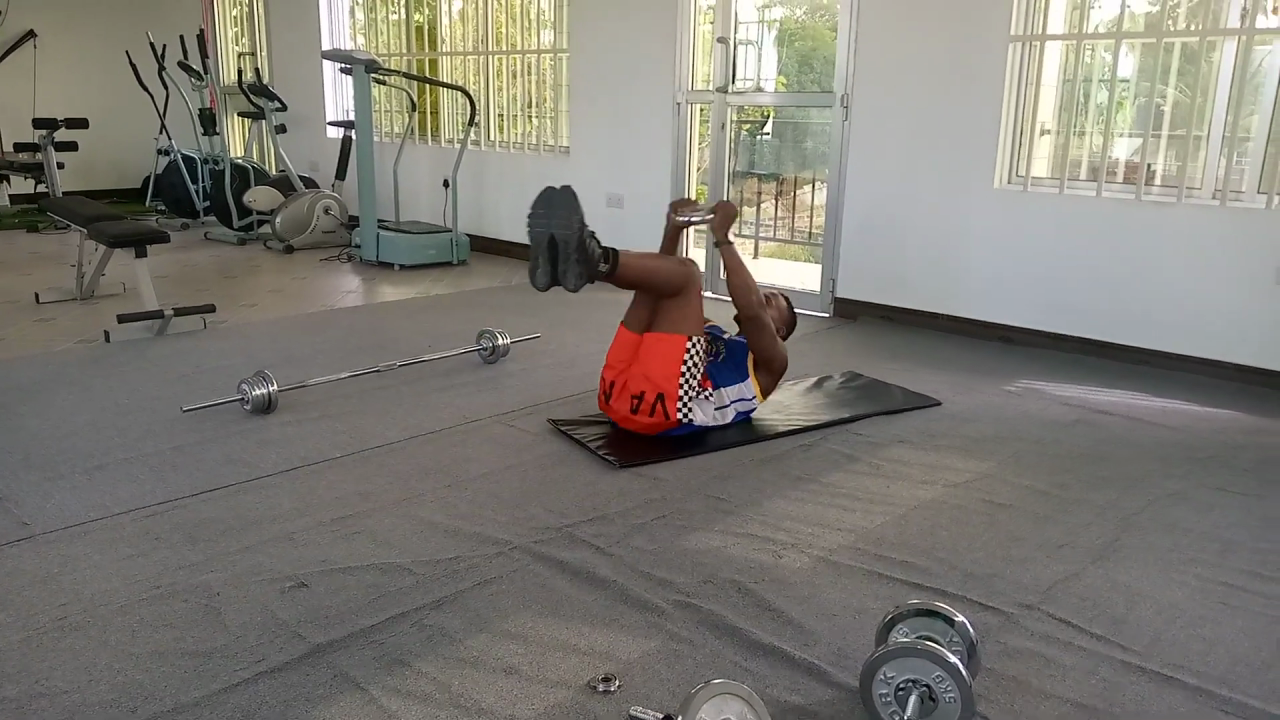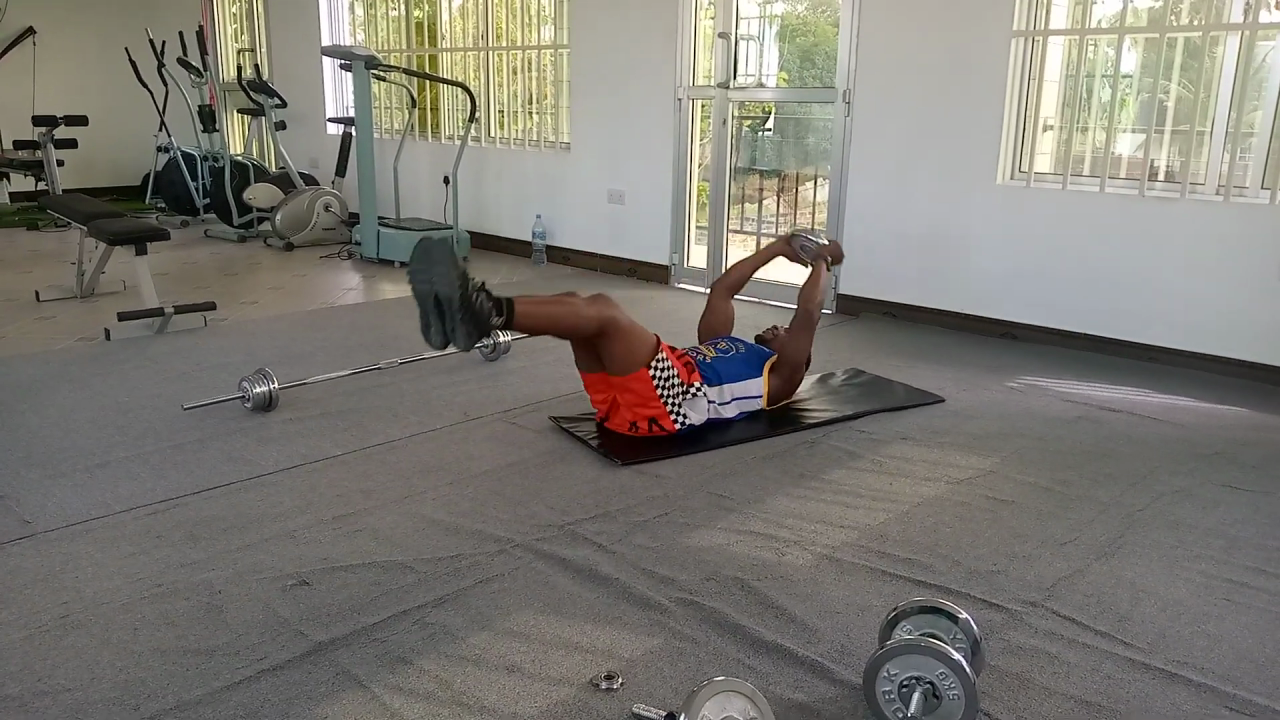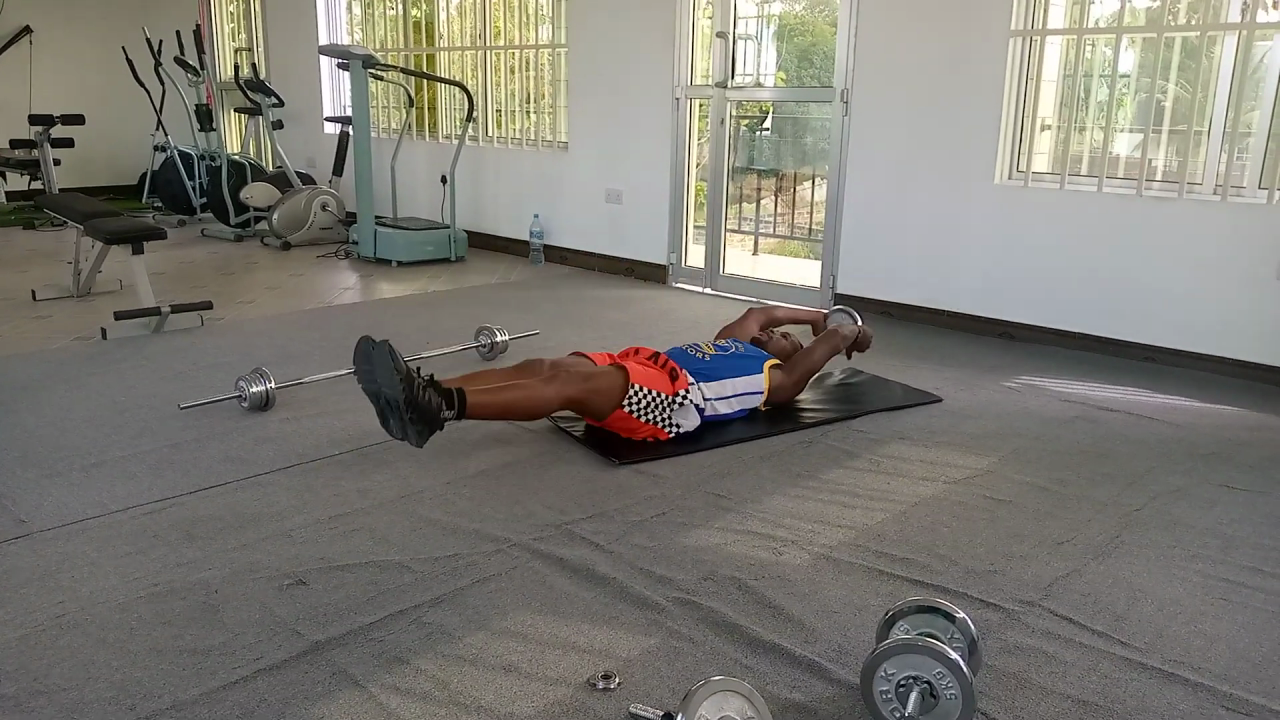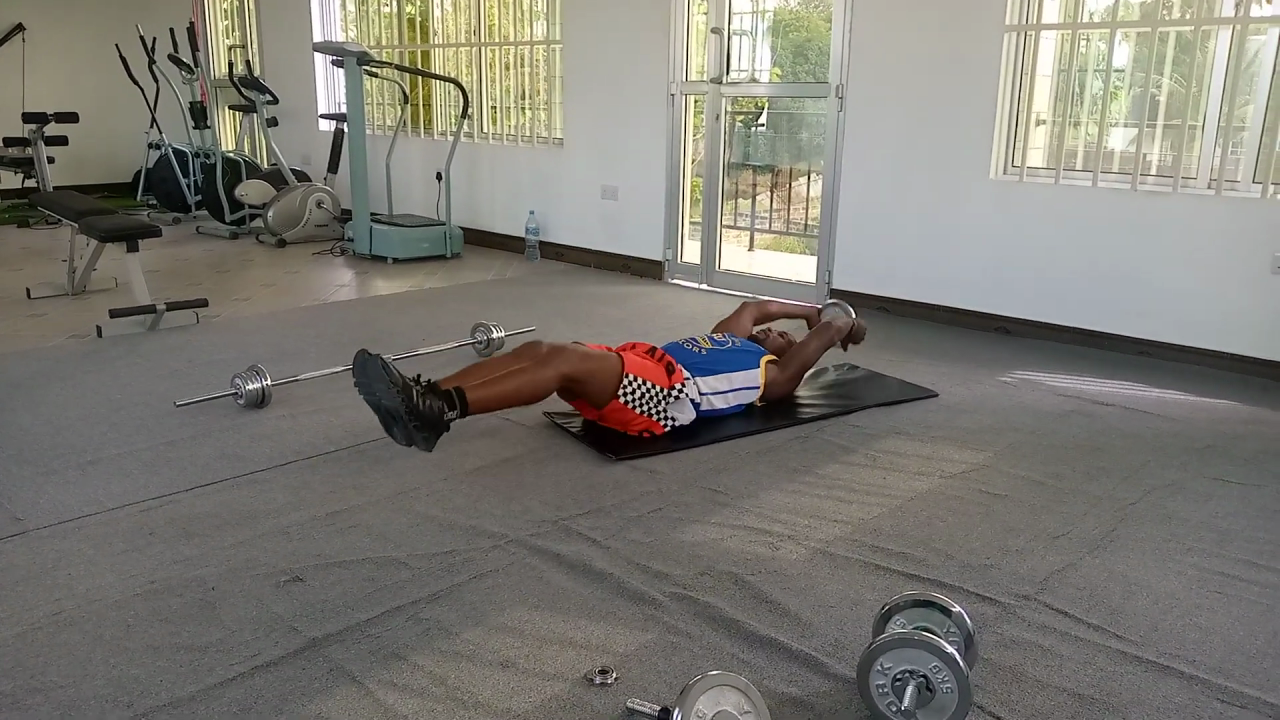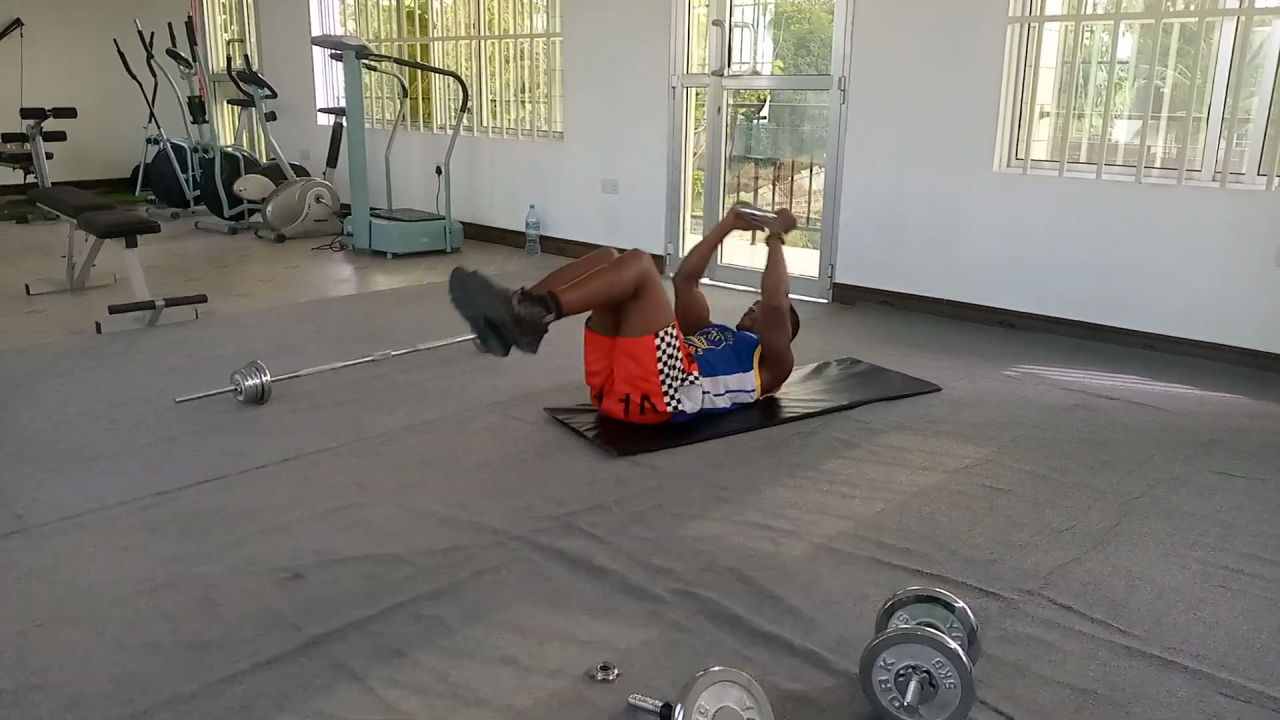
dt=0.3s
person 1, frame 1
left shoulder: (770, 361)
right shoulder: (710, 336)
left elbow: (752, 310)
right elbow: (652, 278)
left wrist: (722, 239)
right wrist: (674, 230)
left hip: (667, 408)
right hip: (620, 393)
left knee: (684, 273)
left ankle: (595, 259)
right ankle: (566, 263)
person 1, frame 2
left shoulder: (778, 378)
right shoulder: (726, 344)
left elbow: (806, 319)
right elbow: (721, 290)
left wrist: (819, 266)
right wrist: (773, 250)
left hip: (672, 399)
right hip: (619, 399)
left knee: (600, 308)
right knee: (571, 304)
left ankle: (488, 312)
right ankle: (468, 311)
person 1, frame 3
left shoulder: (780, 379)
right shoulder: (736, 348)
left elbow: (831, 342)
right elbow: (758, 314)
right wrist: (815, 315)
left hip: (670, 401)
right hip: (645, 365)
left knee: (567, 382)
right knee: (541, 370)
left ankle: (437, 405)
right ankle: (427, 396)
person 1, frame 4
left shoulder: (775, 375)
right shoulder: (736, 344)
left elbow: (820, 338)
right elbow: (753, 308)
right wrist: (809, 310)
left hip: (663, 402)
left knee: (563, 356)
right knee: (541, 350)
left ankle: (441, 410)
right ankle: (427, 395)
person 1, frame 5
left shoulder: (770, 364)
right shoulder: (710, 332)
left elbow: (776, 306)
right elbow: (685, 278)
left wrist: (775, 241)
right wrist: (725, 226)
left hip: (661, 394)
right hip: (613, 386)
left knee: (638, 263)
right knee: (606, 259)
left ankle: (534, 314)
right ankle: (520, 310)
